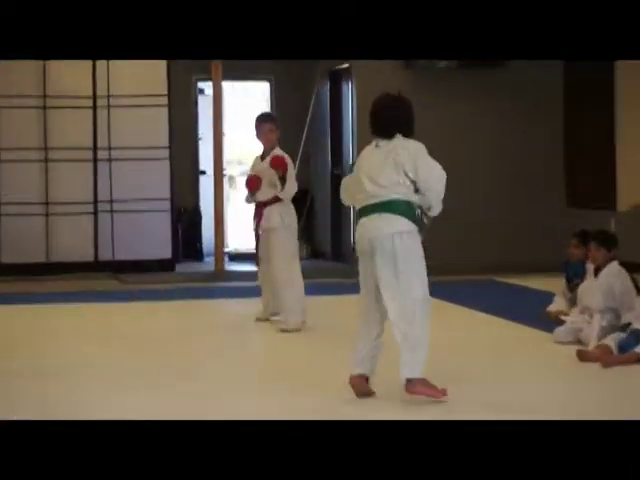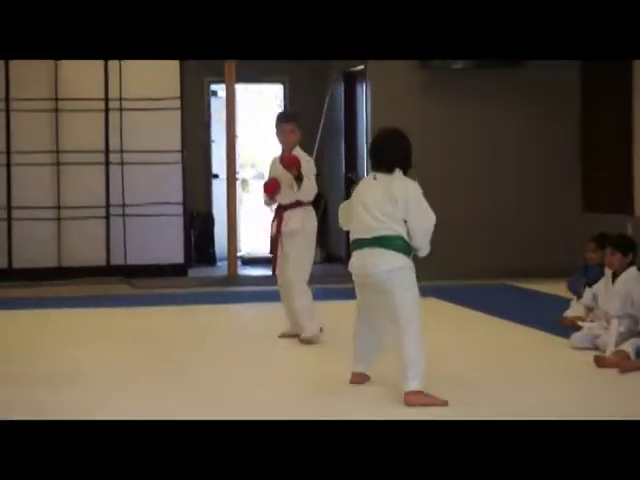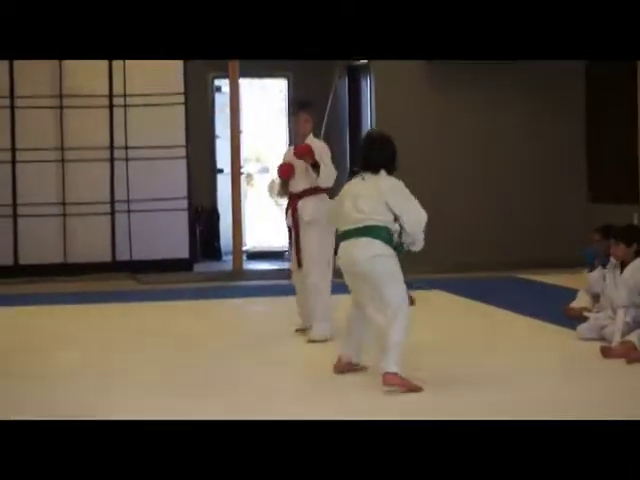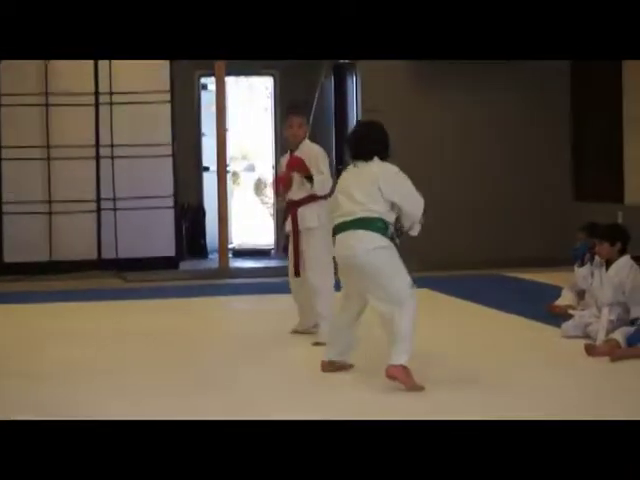
dt=0.3s
person 1, frame 1
left shoulder: (365, 156)
right shoulder: (411, 149)
left elbow: (348, 194)
right elbow: (434, 181)
right wrist: (429, 206)
left hip: (366, 229)
right hip: (397, 228)
left knee: (372, 305)
right knee: (411, 300)
person 1, frame 2
left shoulder: (363, 186)
right shoulder: (406, 186)
left elbow: (345, 218)
right elbow: (422, 225)
right wrist: (420, 248)
left hip: (361, 258)
right hip: (391, 259)
left knee: (368, 316)
right knee: (410, 322)
left ankle: (360, 370)
right ankle: (413, 388)
person 1, frame 3
left shoulder: (350, 186)
right shoulder: (391, 185)
left elbow: (336, 218)
right elbow: (415, 220)
right wrist: (413, 241)
left hip: (347, 250)
right hip: (374, 250)
left knee: (363, 305)
right knee: (395, 309)
left ankle: (346, 357)
right ankle: (391, 371)
person 1, frame 4
left shoulder: (346, 175)
right shoulder: (386, 171)
right elbow: (412, 205)
right wrist: (409, 224)
left hip: (344, 242)
right hip: (372, 243)
left knee: (352, 301)
right knee: (402, 301)
left ankle: (333, 357)
right ankle: (398, 364)
person 2, frame 1
left shoulder: (282, 159)
right shoulder: (257, 162)
left elbow: (288, 193)
right elbow: (251, 197)
left wrist: (282, 175)
right wrist: (251, 189)
left hip: (280, 217)
right hip: (264, 217)
left knee: (284, 268)
right knee: (266, 267)
left ankle: (294, 318)
right ankle: (271, 308)
person 2, frame 2
left shoulder: (303, 160)
right shoulder: (276, 163)
left elbow: (308, 193)
right elbow: (270, 200)
left wrist: (297, 175)
right wrist: (270, 193)
left hip: (300, 221)
right hip: (282, 222)
left knee: (294, 277)
right knee: (284, 277)
left ankle: (311, 326)
right ankle: (297, 325)
person 2, frame 3
left shoulder: (319, 146)
right shoulder: (290, 153)
left elbow: (328, 179)
right elbow: (284, 190)
left wrist: (313, 163)
right wrist: (283, 181)
left hip: (315, 209)
right hip: (296, 211)
left knee: (315, 270)
right knee: (300, 268)
left ankle: (321, 326)
right ankle: (310, 319)
person 2, frame 4
left shoulder: (315, 151)
right shoulder: (286, 158)
left elbow: (326, 185)
left wrist: (306, 175)
right wrist: (282, 189)
left hip: (316, 218)
right hip: (296, 218)
left knee: (318, 274)
right knee: (297, 273)
left ankle: (327, 328)
right ankle: (308, 319)
